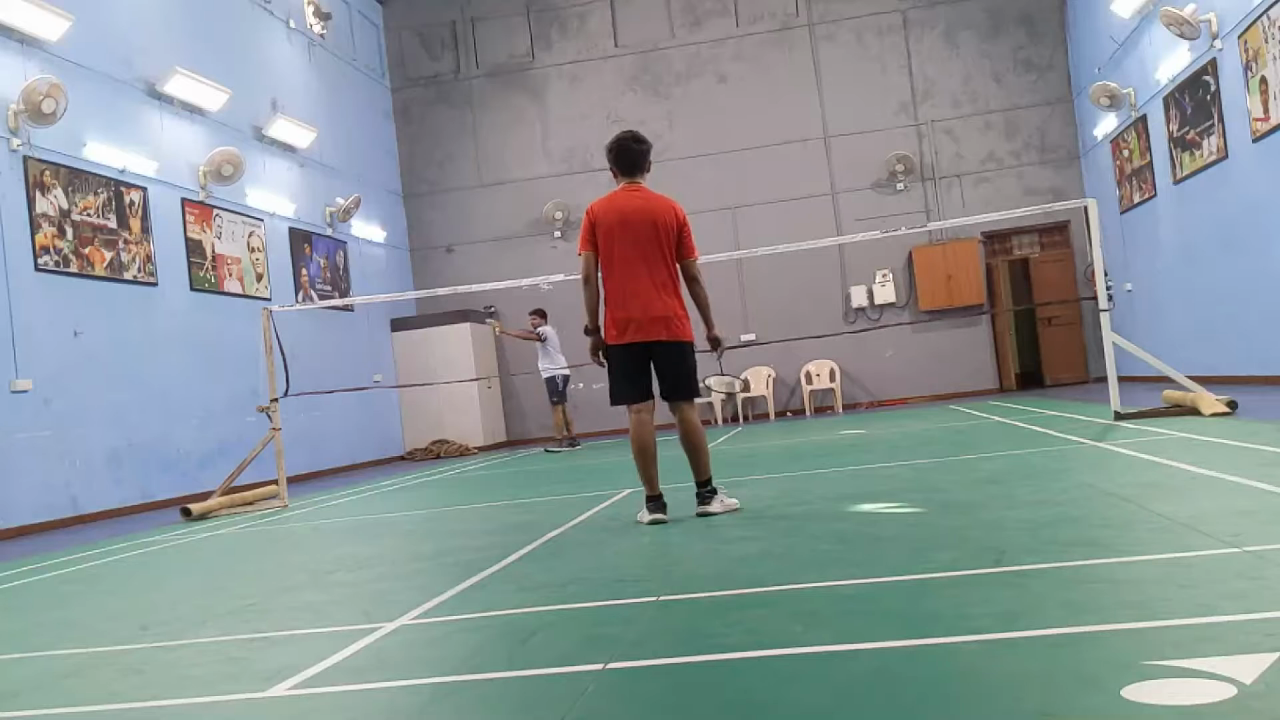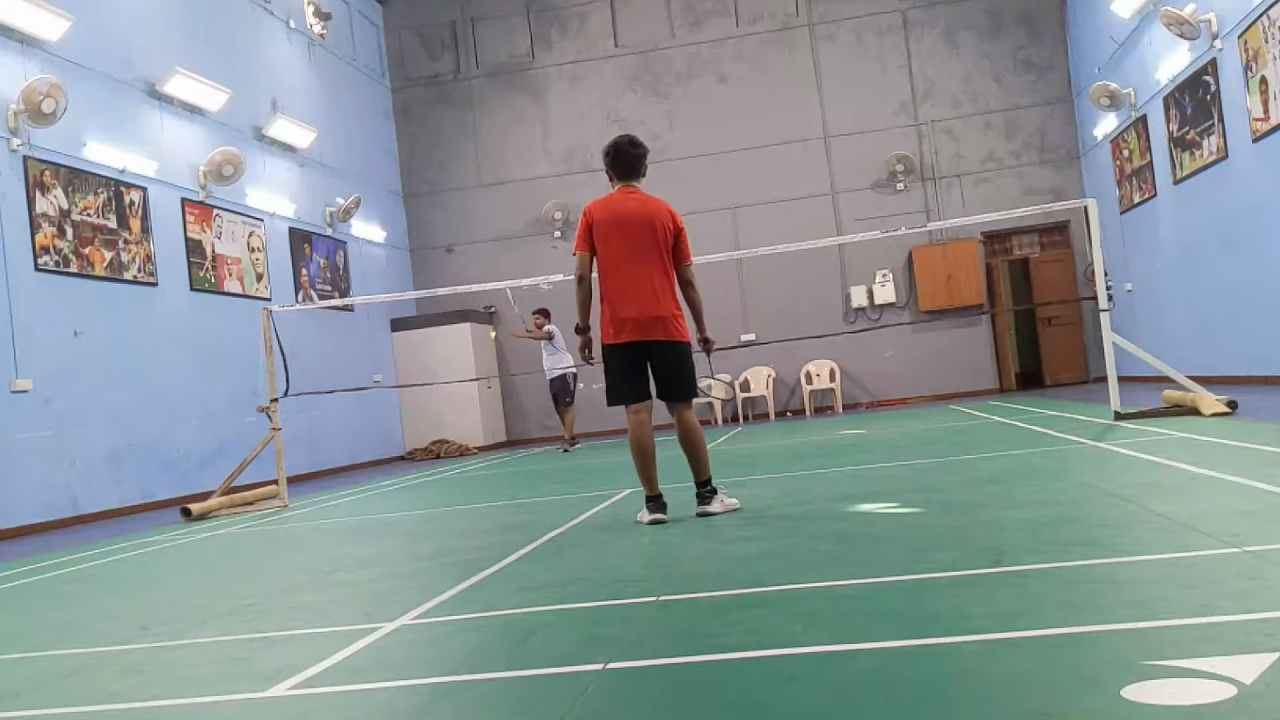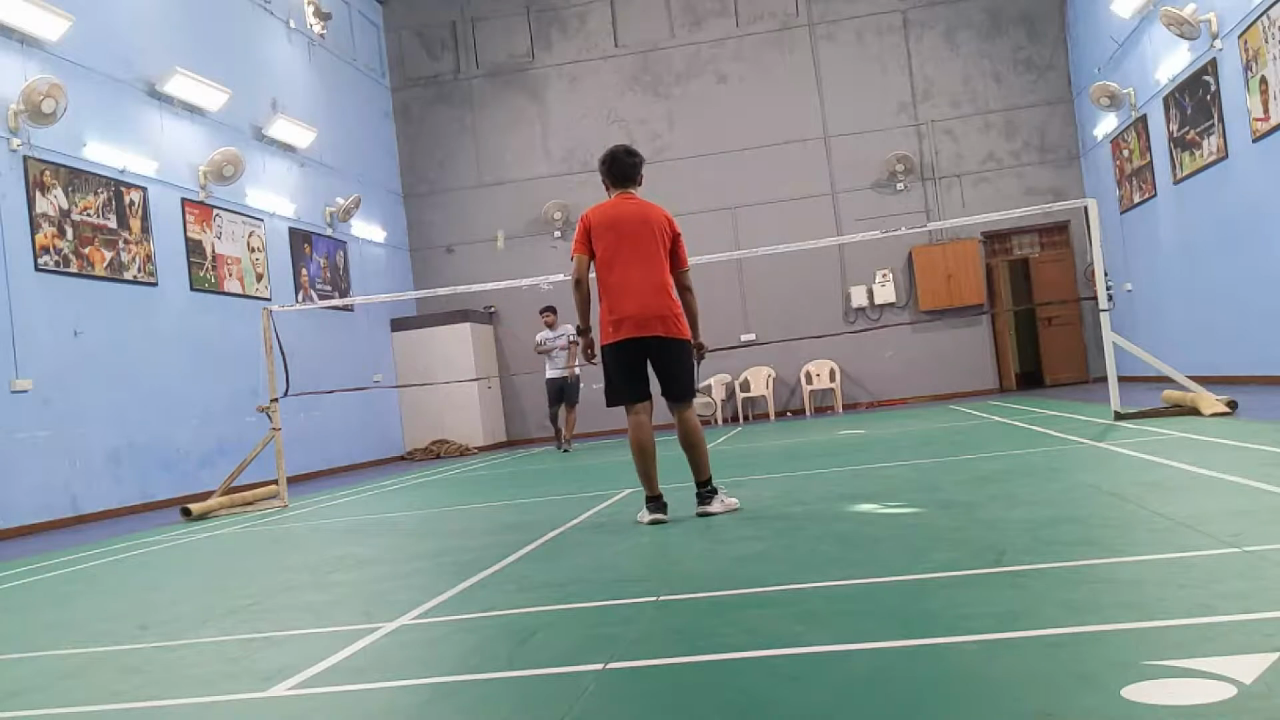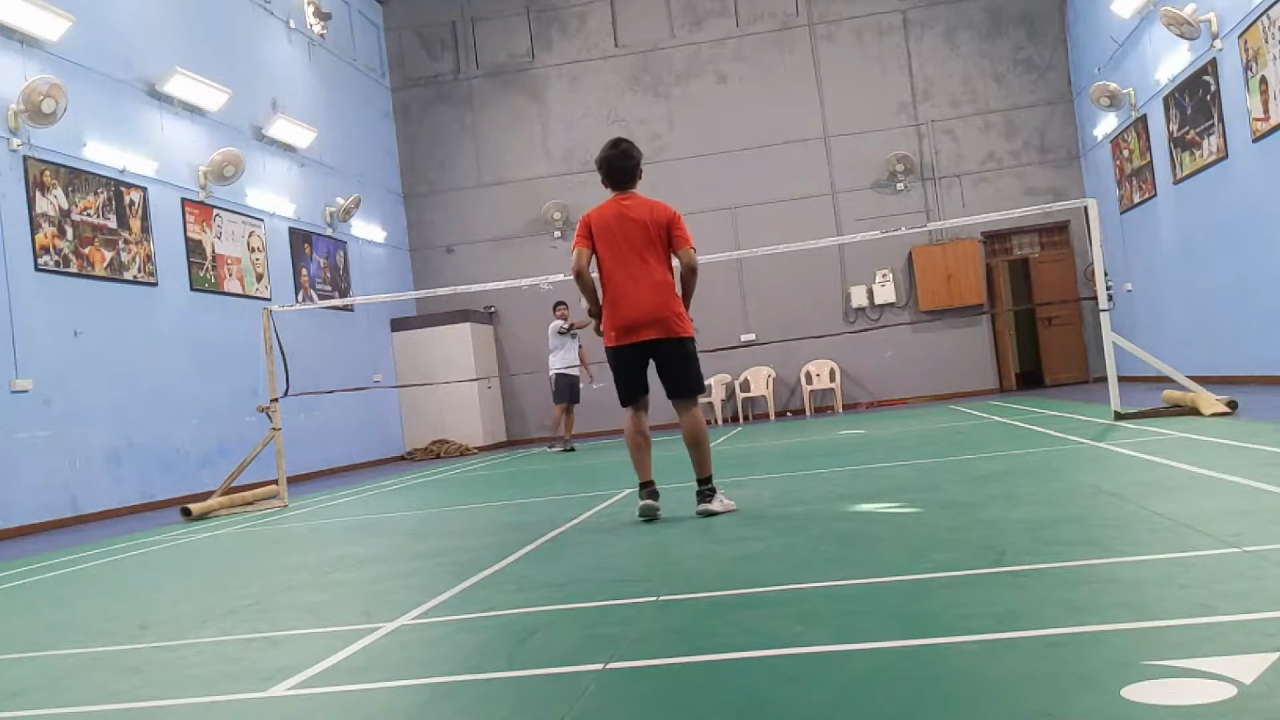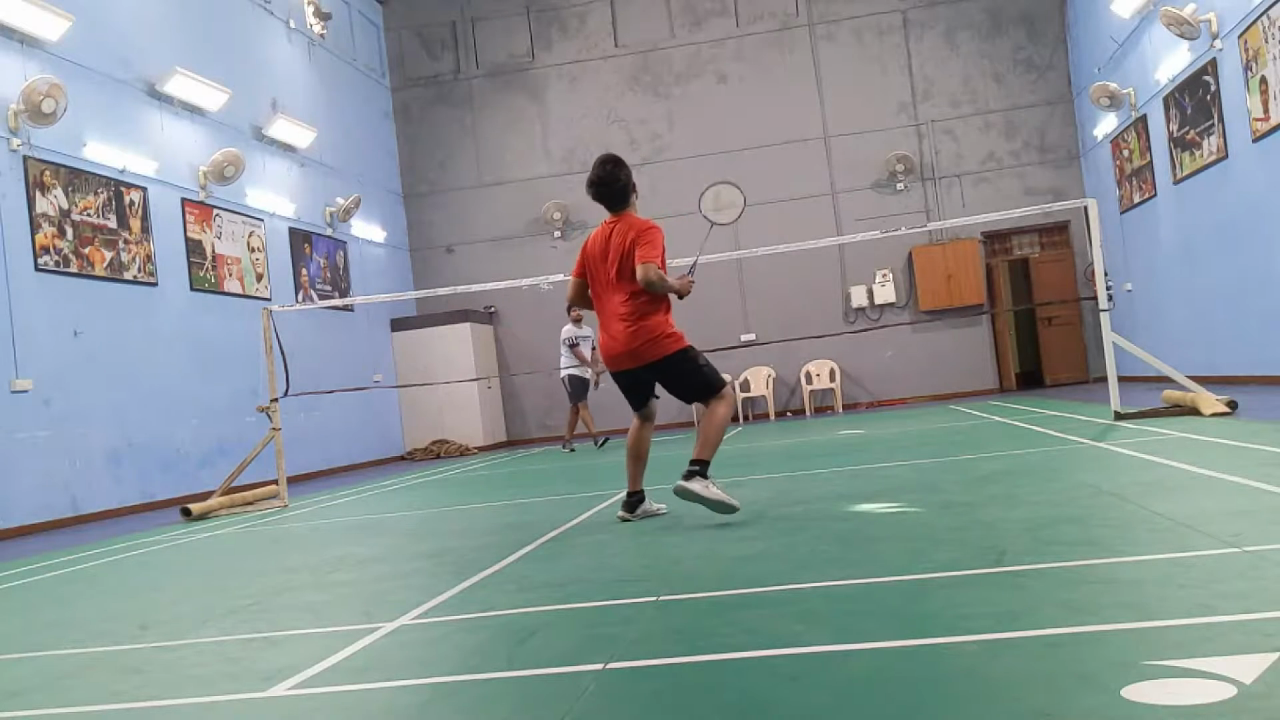
dt=0.3s
person 1, frame 1
left shoulder: (597, 212)
right shoulder: (670, 209)
left elbow: (589, 277)
right elbow: (692, 275)
left wrist: (593, 331)
right wrist: (710, 325)
left hip: (622, 330)
right hip: (671, 326)
left knee: (639, 412)
right knee: (684, 408)
left ankle: (654, 502)
right ankle: (707, 494)
person 1, frame 2
left shoulder: (593, 213)
right shoulder: (666, 212)
left elbow: (582, 276)
right elbow: (687, 279)
left wrist: (583, 328)
right wrist: (701, 328)
left hip: (619, 329)
right hip: (667, 324)
left knee: (637, 412)
right knee: (682, 409)
left ankle: (654, 502)
right ankle: (707, 494)
person 1, frame 3
left shoulder: (591, 218)
right shoulder: (662, 217)
left elbow: (579, 277)
right elbow: (684, 283)
left wrist: (584, 330)
right wrist: (696, 333)
left hip: (618, 328)
right hip: (667, 322)
left knee: (638, 412)
right knee: (683, 407)
left ankle: (653, 502)
right ankle: (707, 494)
person 1, frame 4
left shoulder: (591, 220)
right shoulder: (664, 213)
left elbow: (579, 270)
right elbow: (689, 264)
left wrist: (598, 308)
right wrist: (684, 303)
left hip: (621, 329)
right hip: (667, 321)
left knee: (636, 410)
right knee: (687, 405)
left ankle: (647, 491)
right ankle: (707, 493)
person 1, frame 5
left shoulder: (592, 241)
right shoulder: (645, 230)
left elbow: (574, 297)
right elbow: (647, 277)
right wrist: (677, 287)
left hip: (615, 352)
right hip: (656, 341)
left knee: (644, 415)
right knee: (721, 396)
left ankle: (634, 499)
right ankle: (696, 475)
